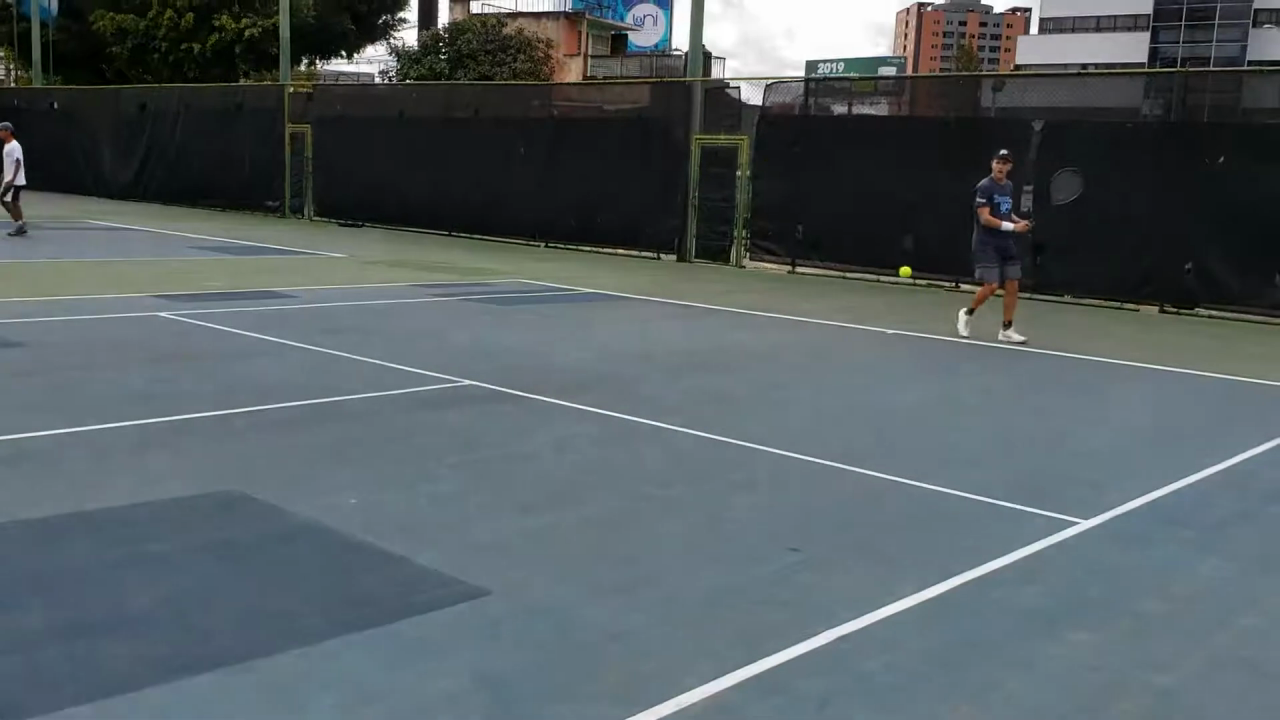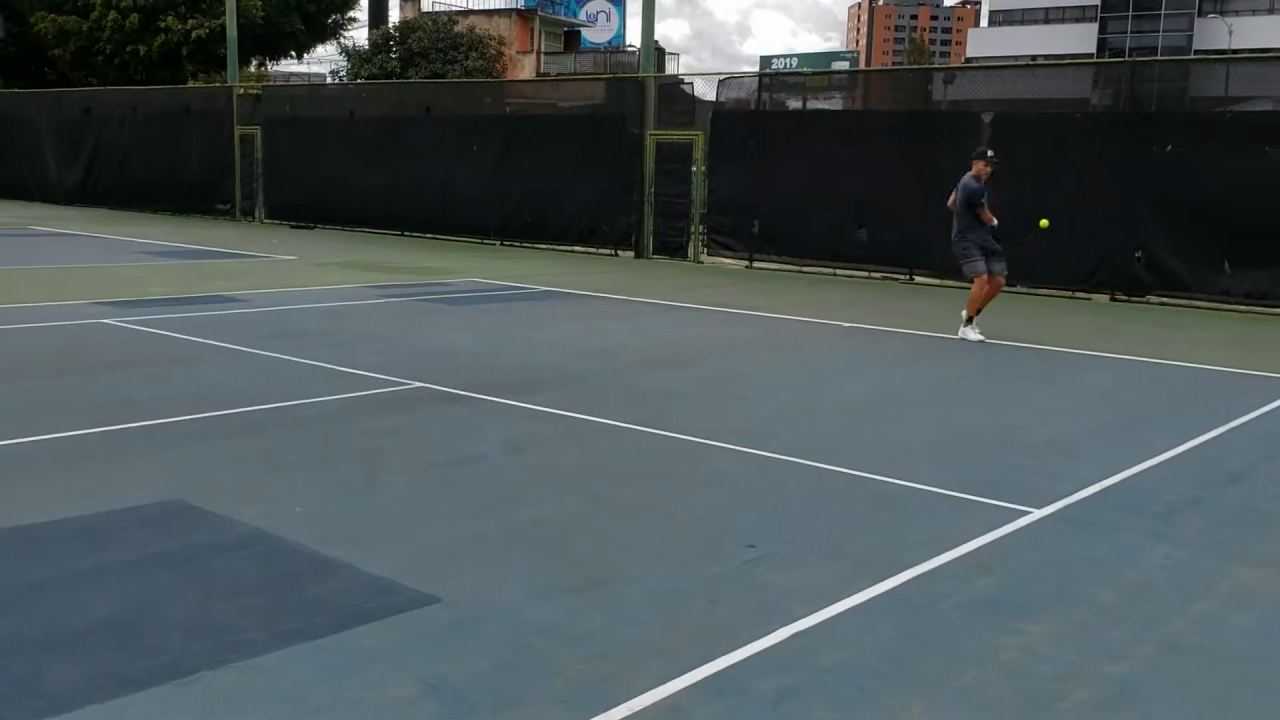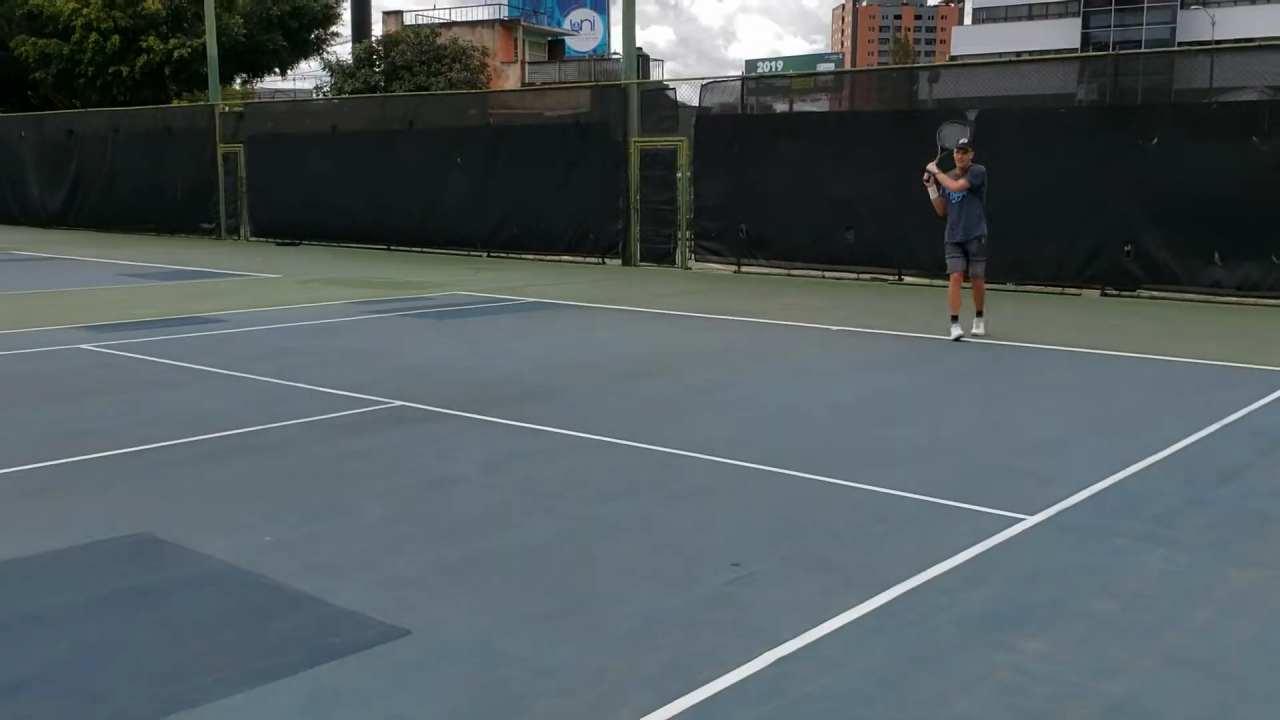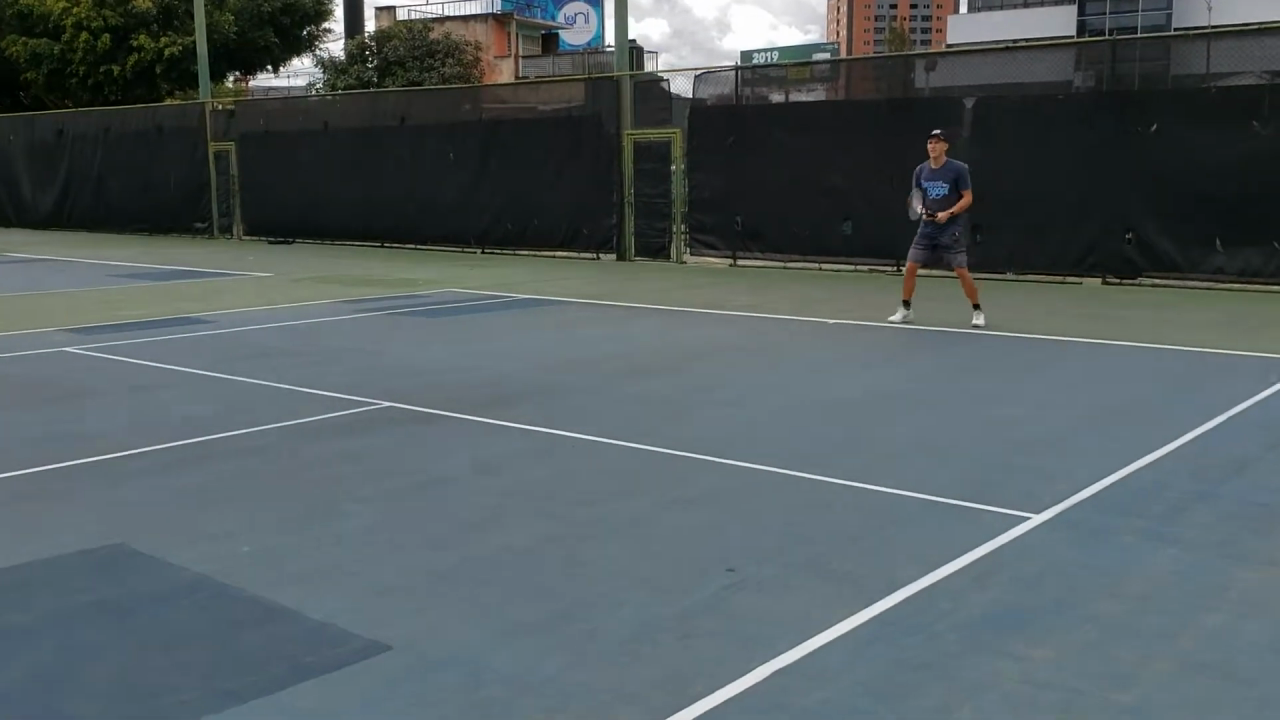
dt=0.5s
person 1, frame 1
left shoulder: (1009, 186)
right shoulder: (985, 186)
right elbow: (985, 218)
left wrist: (1019, 221)
right wrist: (1012, 227)
left hip: (1006, 244)
right hip: (986, 245)
left knee: (1013, 286)
right knee: (991, 286)
left ankle: (1007, 329)
right ankle: (967, 313)
person 1, frame 2
left shoulder: (971, 181)
right shoulder: (974, 187)
left elbow: (951, 202)
right elbow: (987, 219)
right wrist: (995, 221)
left hip: (984, 239)
right hip: (966, 242)
left knee: (998, 282)
right knee: (981, 281)
left ankle: (971, 314)
right ankle: (966, 326)
person 1, frame 3
left shoulder: (978, 171)
right shoulder: (946, 177)
left elbow: (956, 187)
right elbow: (941, 211)
left wrist: (936, 171)
right wrist: (931, 187)
left hip: (975, 235)
right hip: (953, 236)
left knee: (978, 280)
right knee: (955, 278)
left ankle: (979, 319)
right ankle: (954, 325)
person 1, frame 4
left shoulder: (958, 169)
right shoulder: (920, 171)
left elbow: (967, 199)
left wrist: (948, 213)
right wrist: (922, 211)
left hip: (951, 230)
right hip: (927, 230)
left knee: (961, 272)
right knee: (910, 268)
left ankle: (978, 312)
right ankle: (905, 310)
